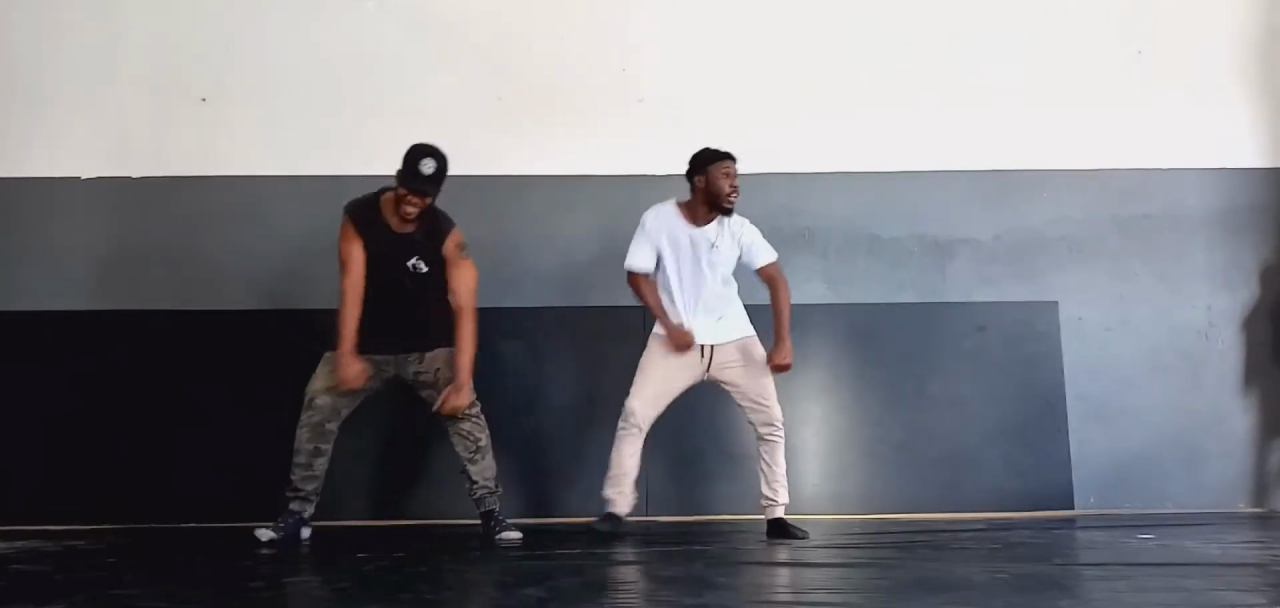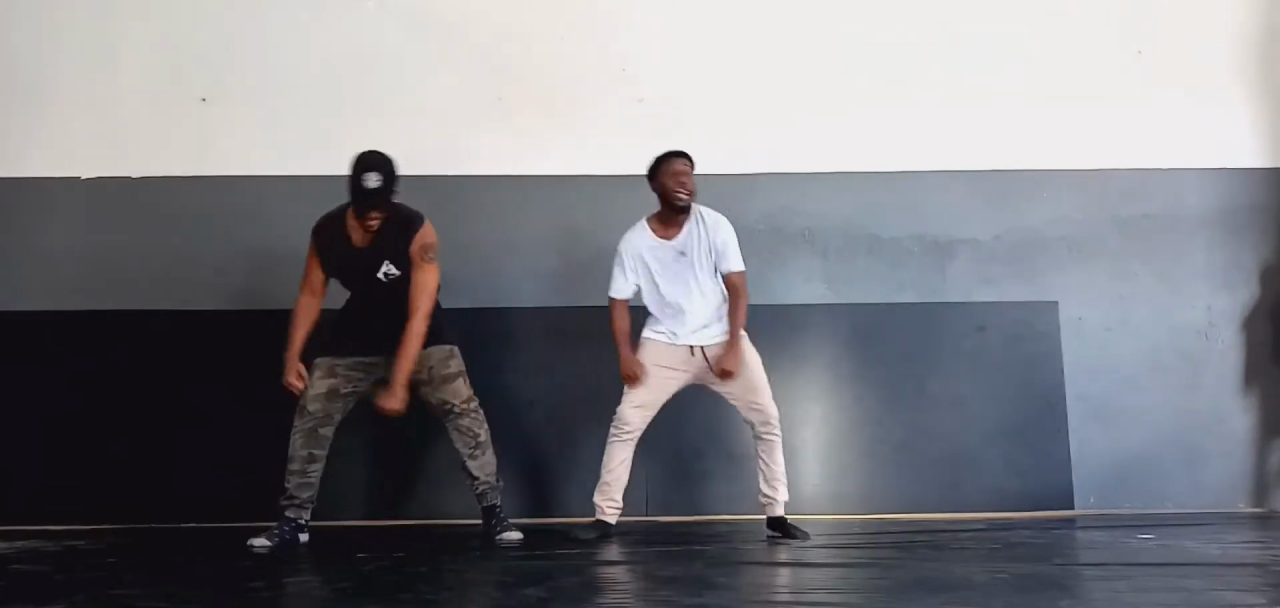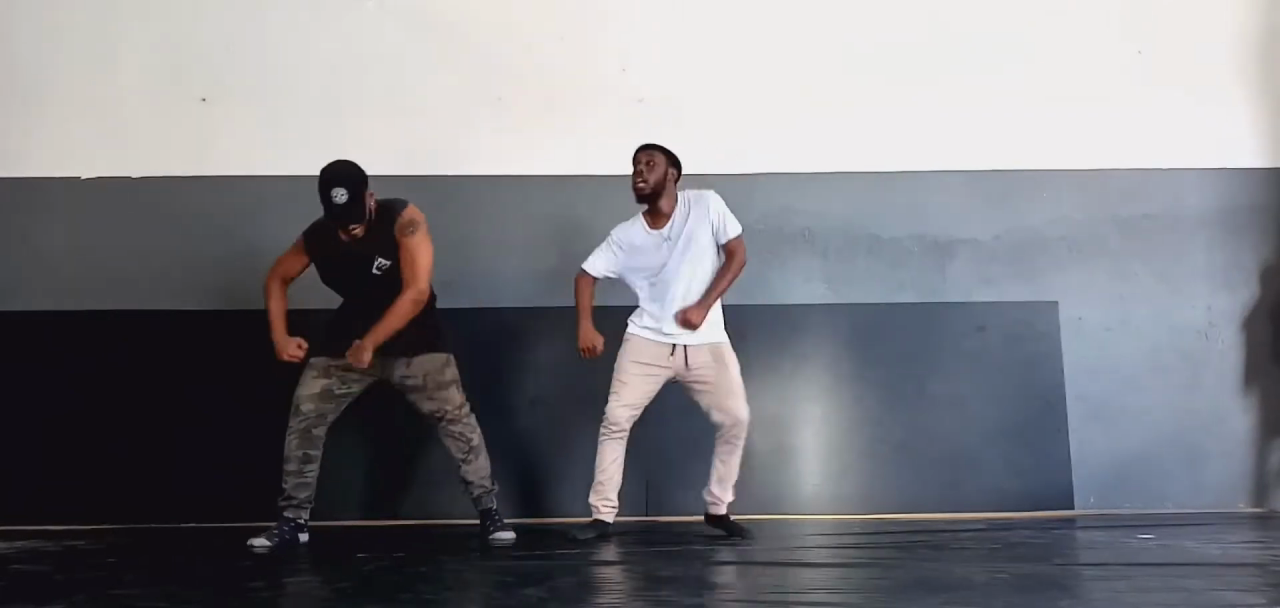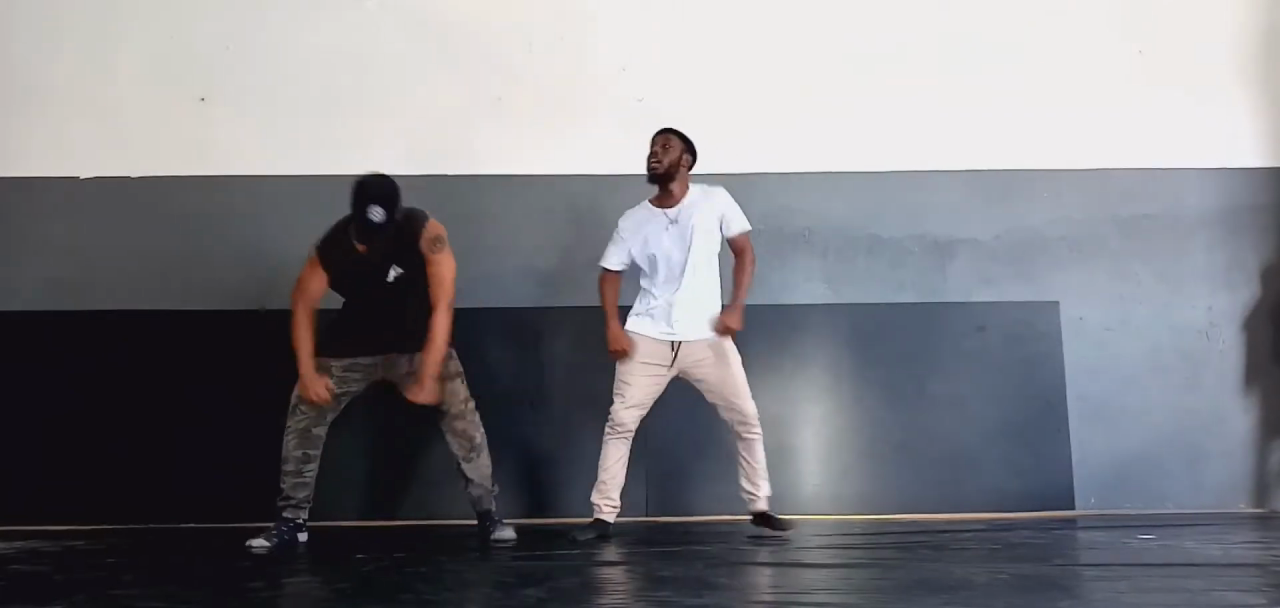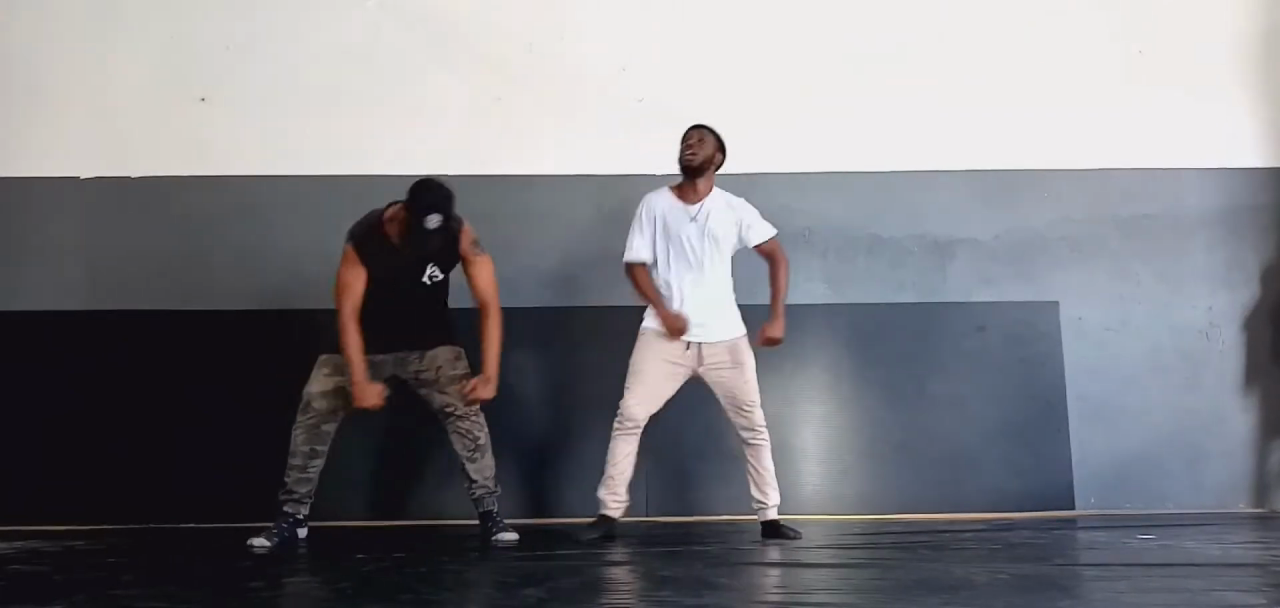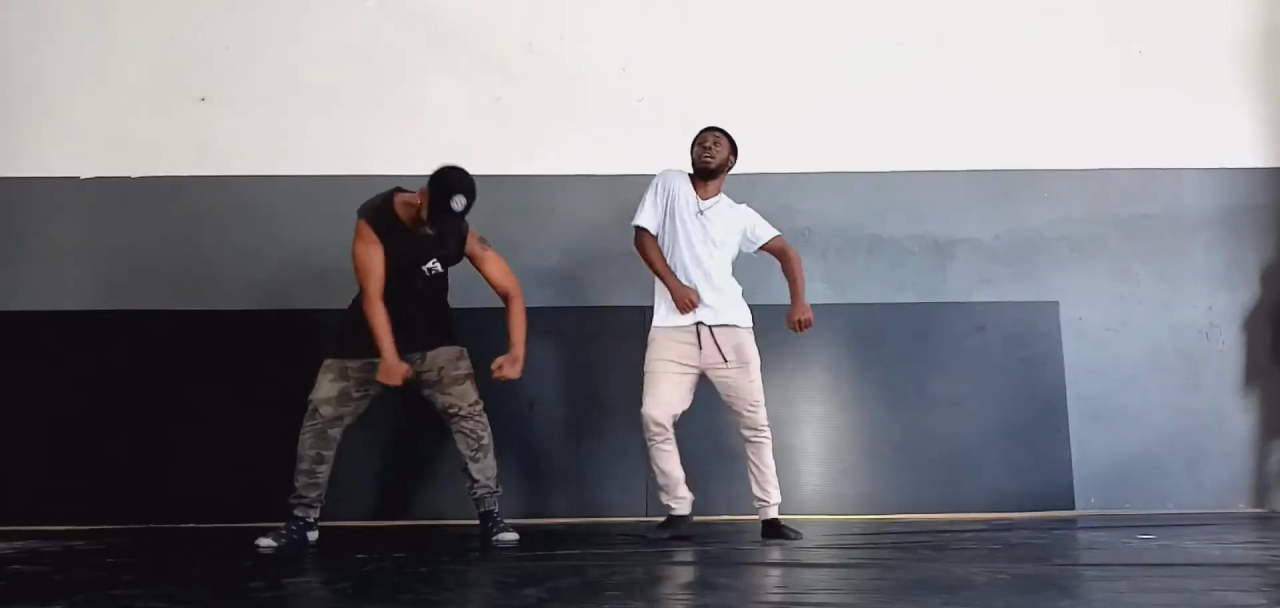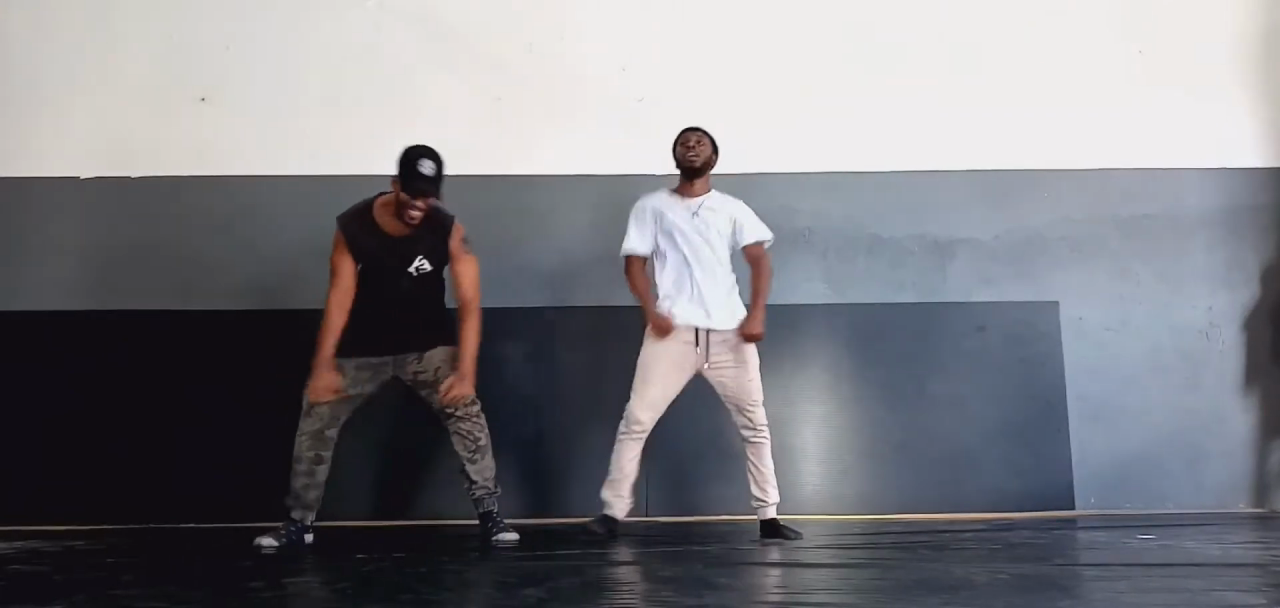
dt=0.2s
person 1, frame 1
left shoulder: (738, 229)
right shoulder: (658, 219)
left elbow: (775, 278)
right elbow: (638, 276)
left wrist: (782, 341)
right wrist: (669, 325)
left hip: (733, 340)
right hip: (674, 339)
left knee: (769, 420)
right knee: (635, 413)
left ankle: (775, 515)
right ankle: (617, 507)
person 1, frame 2
left shoulder: (714, 225)
right shoulder: (634, 242)
left elbow: (737, 289)
right elbow: (618, 301)
left wrist: (733, 348)
right wrist: (625, 354)
left hip: (720, 342)
right hip: (664, 345)
left knee: (766, 418)
right knee: (625, 422)
left ankle: (776, 513)
right ankle: (605, 515)
person 1, frame 3
left shoulder: (706, 204)
right shoulder: (624, 236)
left elbow: (737, 255)
right elbow: (586, 275)
left wrist: (705, 305)
right wrist: (585, 325)
left hip: (704, 340)
right hip: (647, 340)
left knee: (735, 420)
right knee: (615, 421)
left ankle: (718, 508)
right ankle: (602, 515)
person 1, frame 4
left shoulder: (715, 201)
right shoulder: (634, 220)
left elbow: (745, 253)
right elbow: (609, 271)
left wrist: (734, 309)
right wrist: (613, 326)
left hip: (707, 337)
right hip: (649, 336)
left knee: (745, 417)
right knee: (621, 421)
left ankle: (759, 506)
right ankle: (604, 515)
person 1, frame 5
left shoulder: (734, 208)
right shoulder: (654, 204)
left elbow: (776, 256)
right elbow: (636, 264)
left wrist: (777, 315)
right wrist: (662, 311)
left hip: (724, 337)
right hip: (667, 335)
left knee: (753, 424)
right knee: (630, 416)
left ankle: (769, 517)
right ankle: (609, 512)
person 1, frame 6
left shoulder: (739, 215)
right shoulder: (668, 184)
left elbow: (785, 251)
right elbow: (643, 236)
left wrist: (799, 301)
right wrist: (673, 284)
left hip: (730, 331)
right hip: (674, 330)
left knee: (755, 423)
right knee: (656, 416)
left ankle: (769, 516)
right ankle: (678, 510)
person 1, frame 7
left shoulder: (731, 207)
right shoulder: (651, 206)
left elbow: (759, 260)
right elbow: (634, 261)
left wrist: (756, 313)
right wrist: (651, 311)
left hip: (726, 331)
right hip: (671, 330)
left knee: (754, 423)
right knee: (636, 418)
left ankle: (767, 515)
right ankle: (614, 510)
person 2, frame 1
left shoulder: (445, 233)
right shoulder: (359, 216)
left elbow: (465, 309)
right elbow: (352, 287)
left wrist: (463, 382)
right wrist: (346, 354)
left hip: (430, 339)
right hip: (371, 337)
left knee: (465, 413)
right knee: (318, 411)
left ankle: (490, 513)
right ankle: (297, 515)
person 2, frame 2
left shoulder: (416, 231)
right shoulder: (327, 231)
left elbow: (420, 313)
right elbow: (311, 296)
left wrist: (398, 385)
right wrist: (292, 357)
left hip: (419, 338)
right hip: (354, 339)
left knee: (464, 411)
right knee: (310, 415)
left ankle: (492, 511)
right ankle: (294, 521)
person 2, frame 3
left shoulder: (403, 219)
right shoulder: (318, 236)
left elbow: (417, 292)
right elbow: (276, 279)
left wrist: (370, 344)
right wrist: (279, 333)
left hip: (414, 340)
right hip: (349, 335)
left knee: (455, 416)
right knee: (304, 416)
left ankle: (489, 512)
right ankle: (293, 521)
person 2, frame 4
left shoulder: (424, 230)
right shoulder: (333, 245)
left elbow: (442, 307)
right elbow: (303, 307)
left wrist: (429, 376)
right wrist: (307, 375)
left hip: (417, 340)
right hip: (352, 341)
left knee: (461, 413)
right knee: (304, 413)
left ankle: (487, 513)
right ankle: (292, 521)
person 2, frame 5
left shoulder: (459, 235)
right shoulder: (365, 237)
left elbow: (490, 305)
right elbow: (348, 312)
left wrist: (490, 373)
right wrist: (360, 380)
left hip: (430, 340)
right hip: (367, 340)
left knee: (467, 412)
right knee: (314, 411)
left ankle: (489, 514)
right ankle: (292, 517)
person 2, frame 6
left shoulder: (462, 234)
right shoulder: (375, 218)
left elbow: (511, 292)
right elbow: (372, 294)
left wrist: (517, 352)
right wrist: (388, 357)
left hip: (432, 340)
right hip: (369, 338)
left knee: (470, 413)
right knee: (321, 416)
left ankle: (490, 515)
right ankle: (303, 520)
person 2, frame 7
left shoulder: (447, 230)
right shoulder: (354, 224)
left elbow: (470, 304)
right elbow: (340, 296)
left wrist: (464, 372)
right wrist: (323, 365)
left hip: (428, 342)
right hip: (365, 341)
left knee: (467, 413)
right knee: (316, 416)
left ankle: (489, 514)
right ankle: (299, 523)
